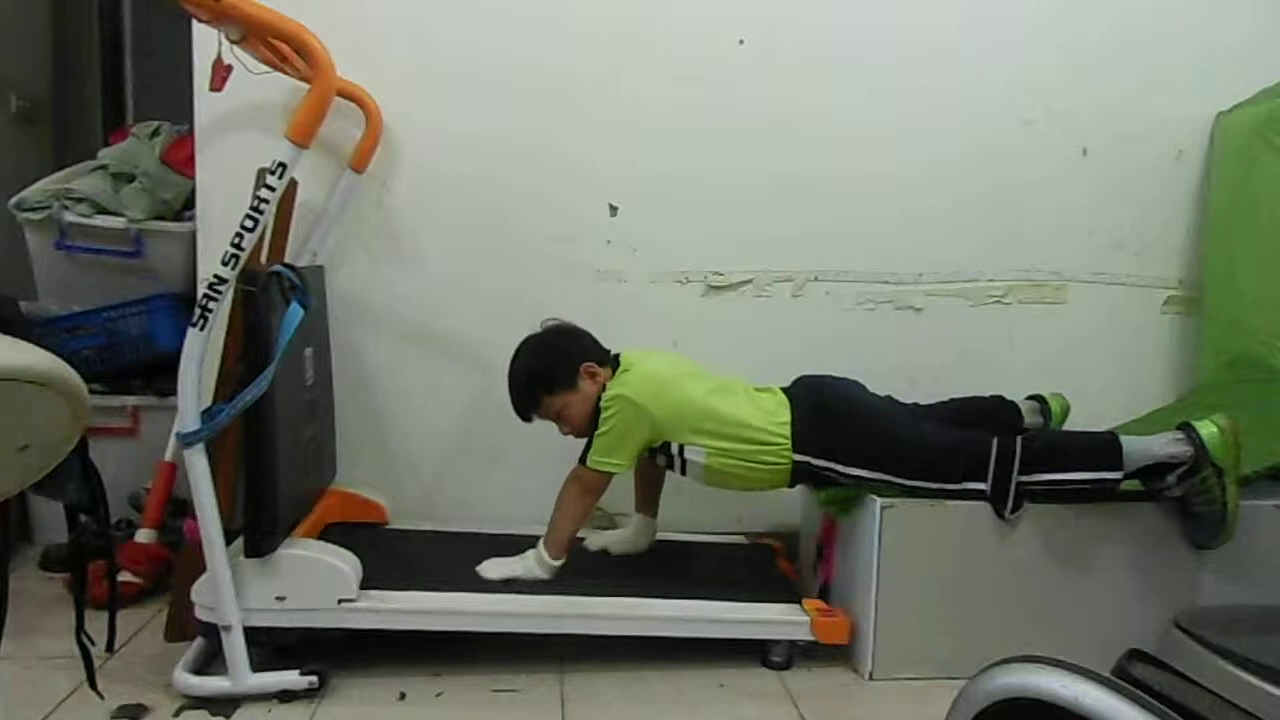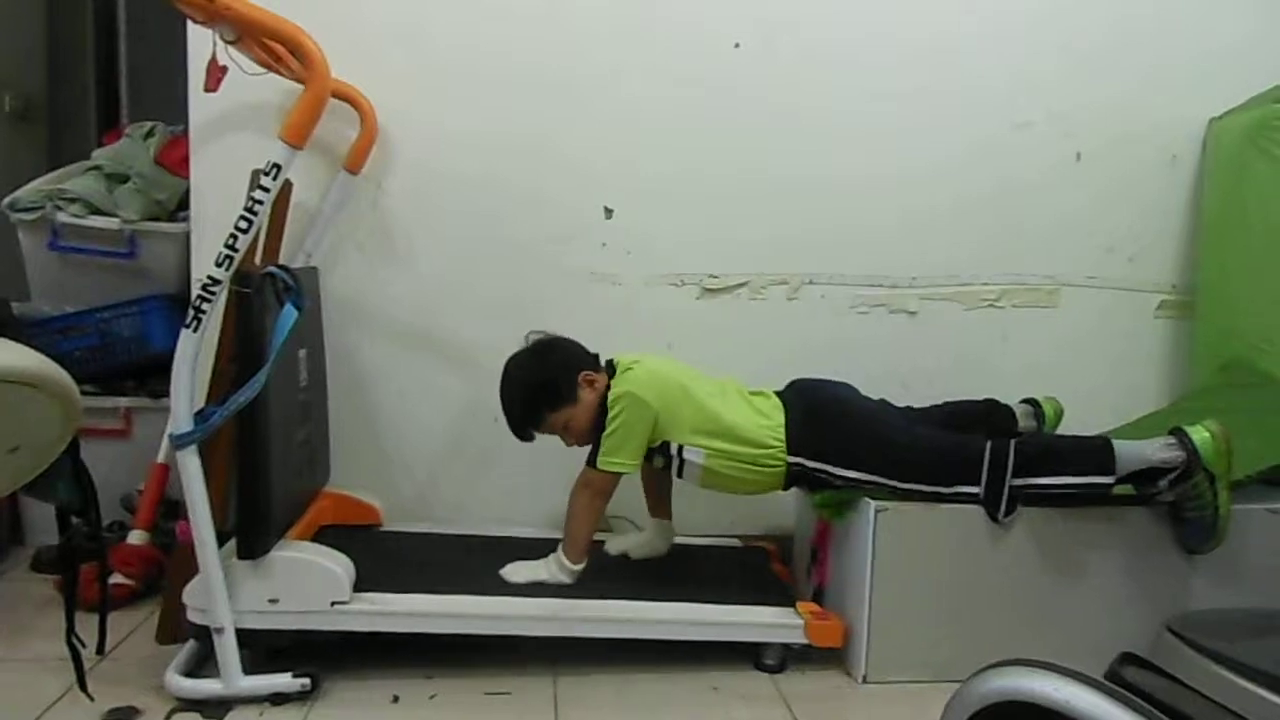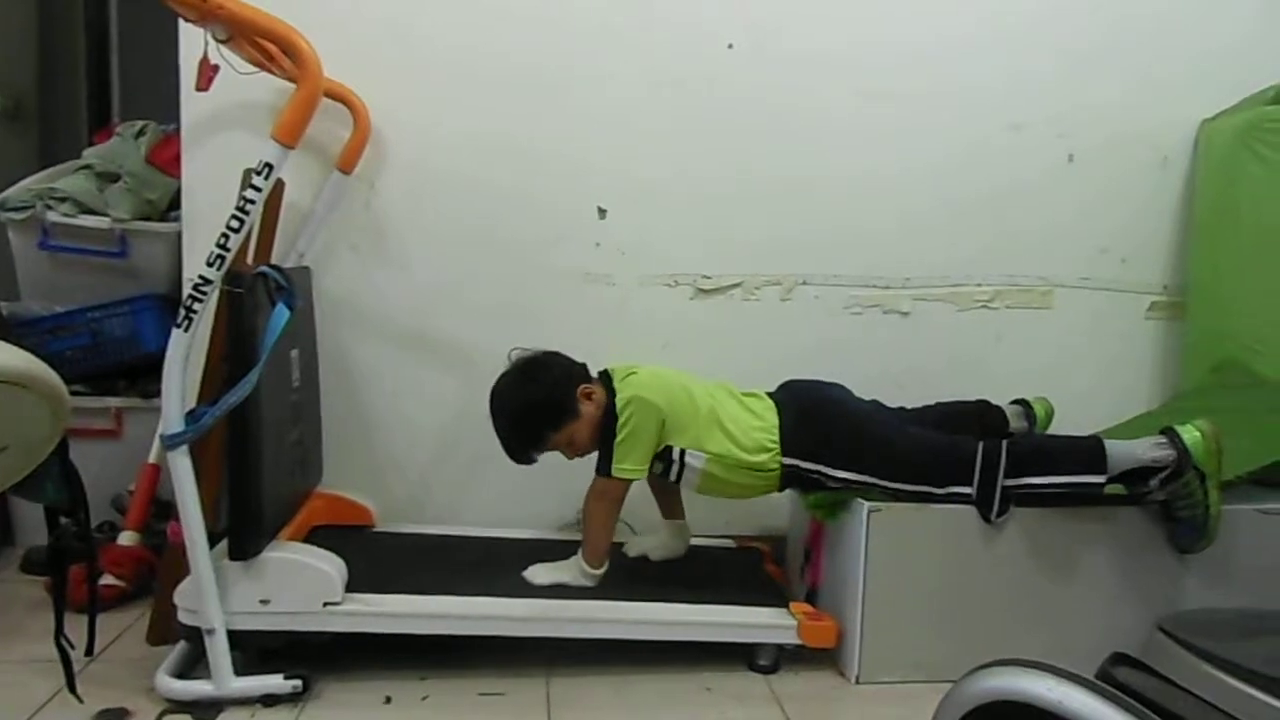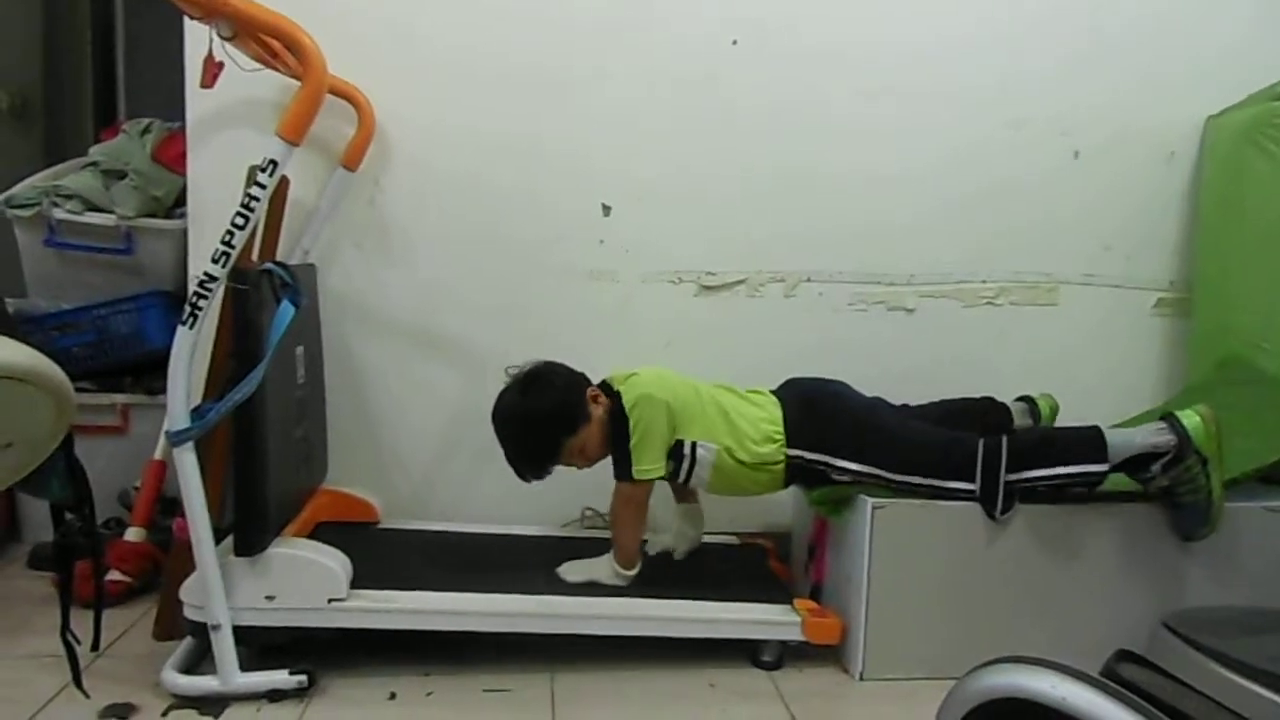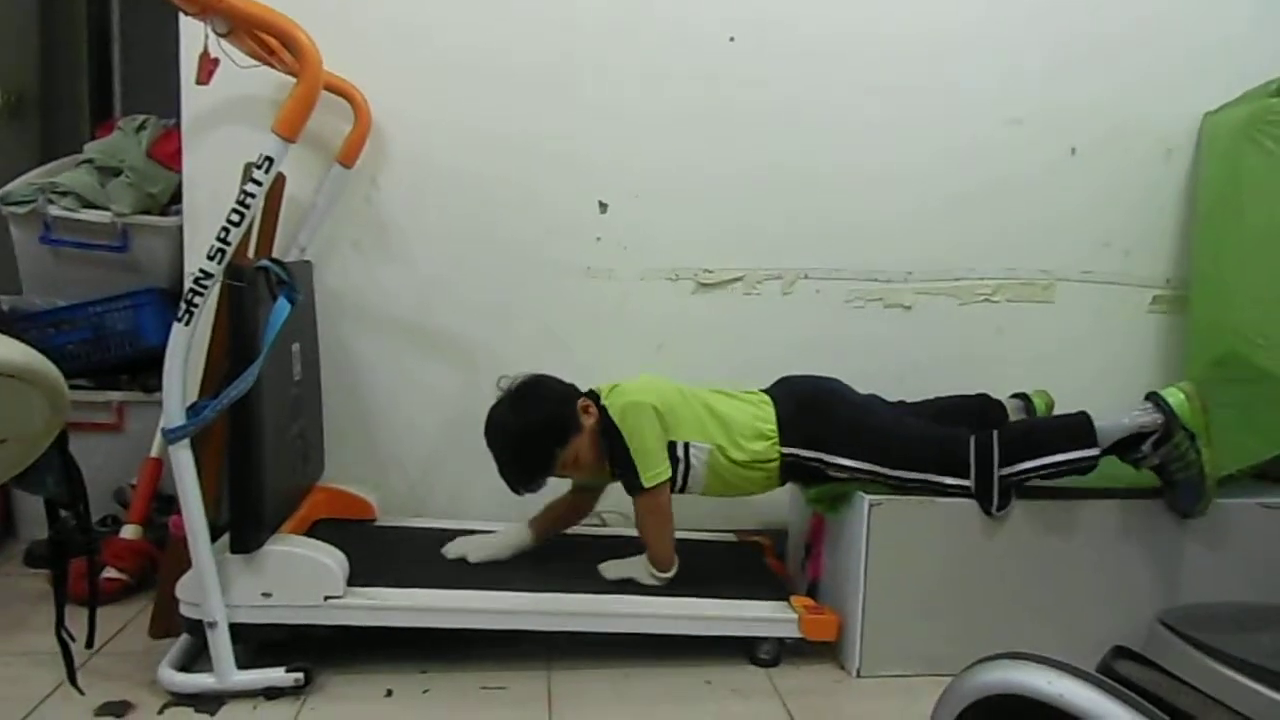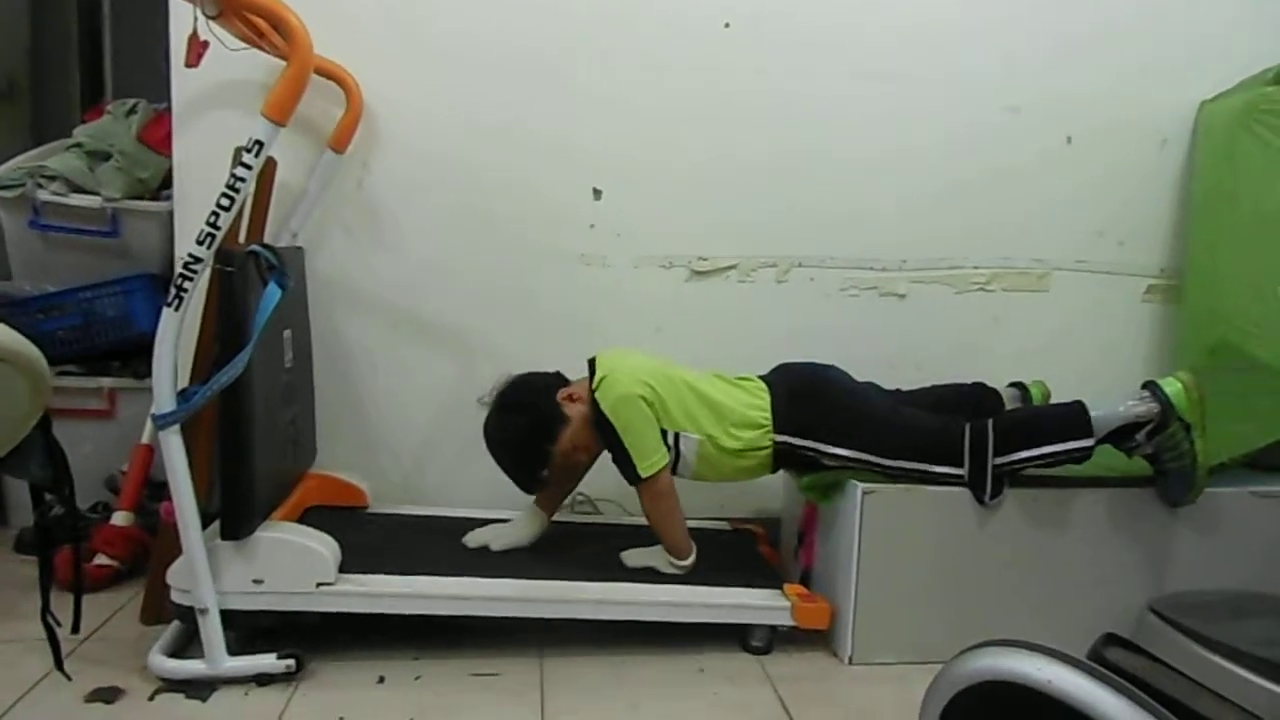
dt=0.4s
person 1, frame 1
left shoulder: (625, 396)
right shoulder: (638, 366)
left elbow: (584, 485)
right elbow: (652, 455)
left wrist: (542, 560)
right wrist: (640, 531)
left hip: (823, 438)
right hip: (812, 407)
left knee: (988, 468)
right knee: (929, 423)
left ankle: (1183, 452)
person 1, frame 2
left shoulder: (628, 394)
right shoulder: (632, 371)
left elbow: (593, 488)
right elbow: (657, 457)
left wrist: (565, 563)
right wrist: (657, 534)
left hip: (816, 441)
right hip: (806, 413)
left knee: (980, 471)
right knee: (922, 427)
left ankle: (1175, 456)
person 1, frame 3
left shoulder: (633, 399)
right shoulder: (621, 383)
left elbow: (606, 494)
right elbow: (660, 462)
left wrist: (586, 566)
right wrist: (672, 533)
left hip: (810, 440)
right hip: (798, 412)
left knee: (974, 473)
right knee: (913, 429)
left ankle: (1164, 456)
right ankle: (1014, 417)
person 1, frame 4
left shoulder: (636, 400)
right shoulder: (621, 395)
left elbow: (631, 500)
right elbow: (674, 463)
left wrist: (617, 566)
right wrist: (689, 522)
left hip: (816, 434)
right hip: (801, 412)
left knee: (978, 467)
right knee: (918, 426)
left ankle: (1165, 442)
right ankle: (1019, 413)
person 1, frame 5
left shoulder: (627, 411)
right shoulder: (597, 415)
left elbow: (654, 505)
right elbow: (581, 501)
left wrist: (655, 567)
right wrist: (516, 537)
left hip: (810, 432)
right hip: (795, 409)
left knee: (974, 464)
right knee: (913, 422)
left ankle: (1148, 424)
right ankle: (1014, 410)
person 1, frame 6
left shoulder: (618, 398)
right shoulder: (601, 373)
left elbow: (656, 488)
right elbow: (568, 465)
left wrist: (677, 556)
right wrist: (530, 522)
left hip: (803, 421)
right hip: (791, 397)
left knee: (968, 452)
right knee: (909, 410)
left ankle: (1146, 412)
right ankle: (1009, 398)
